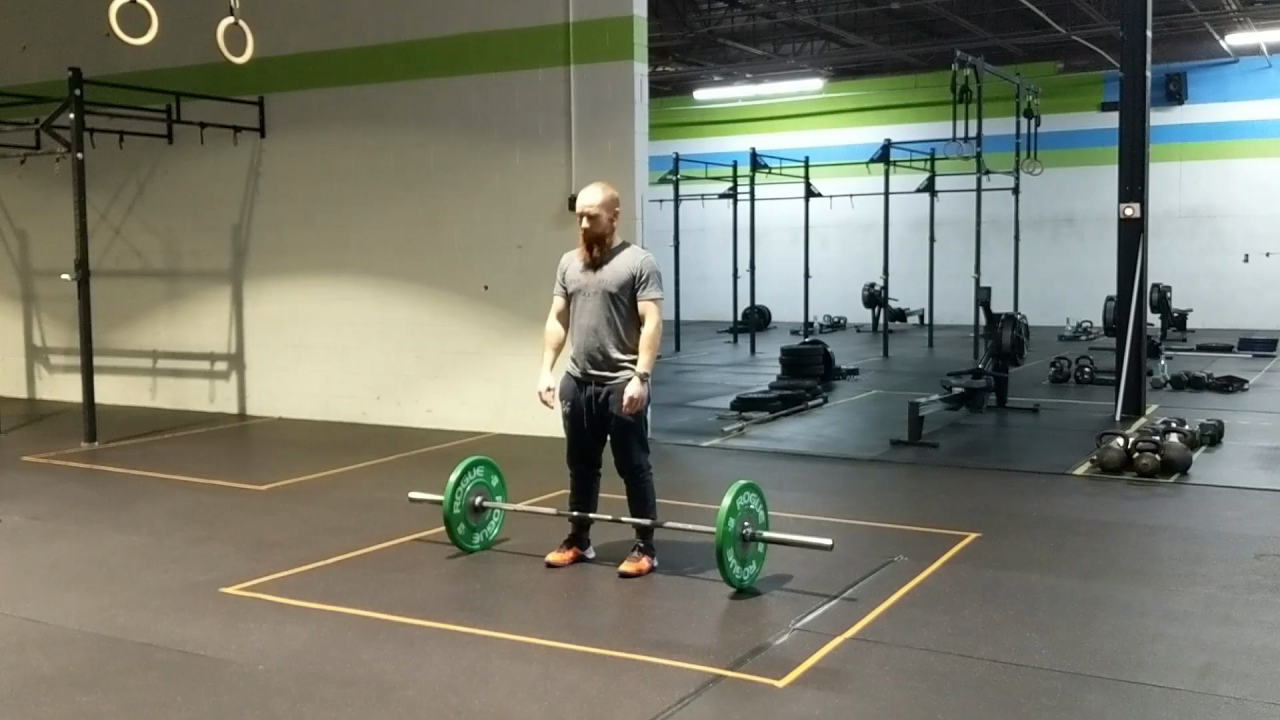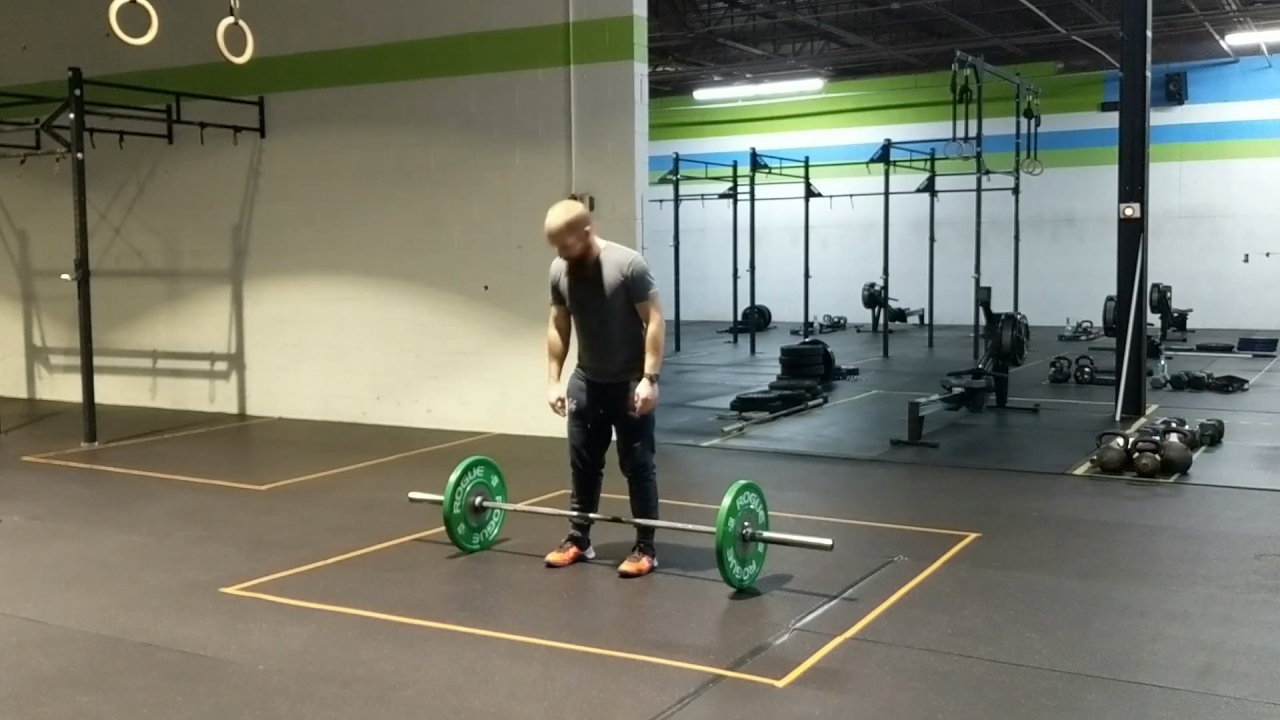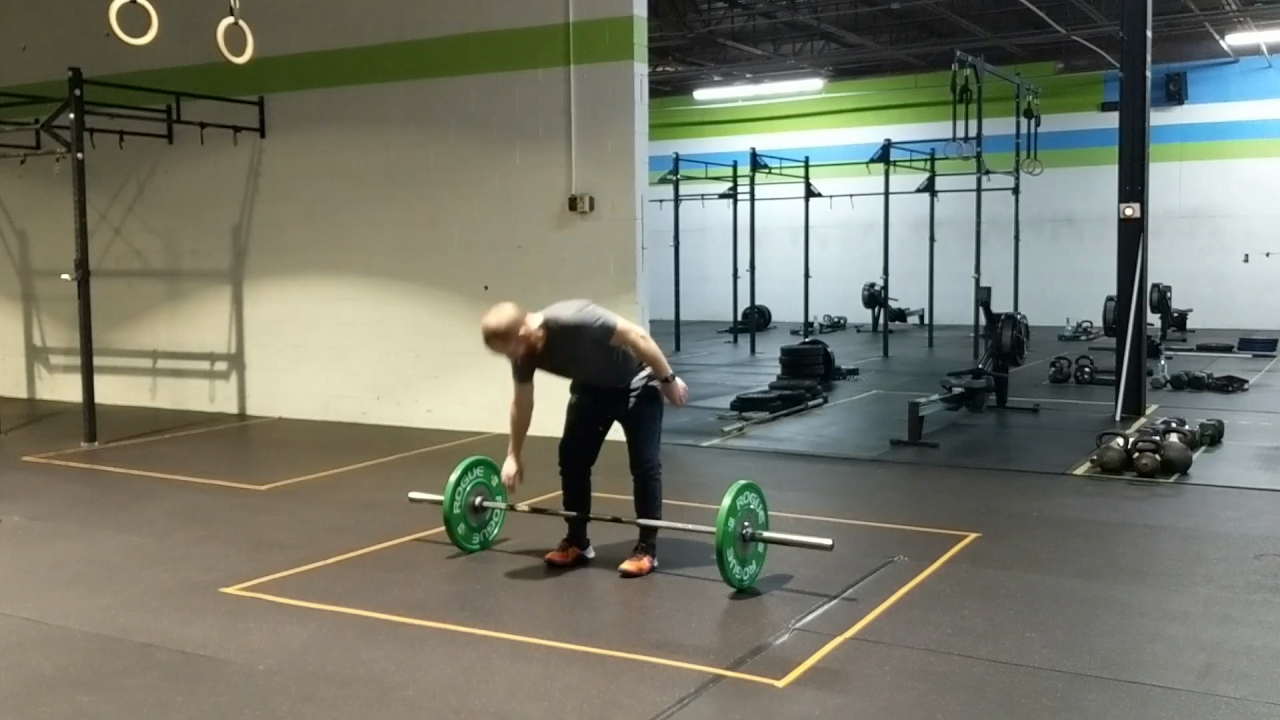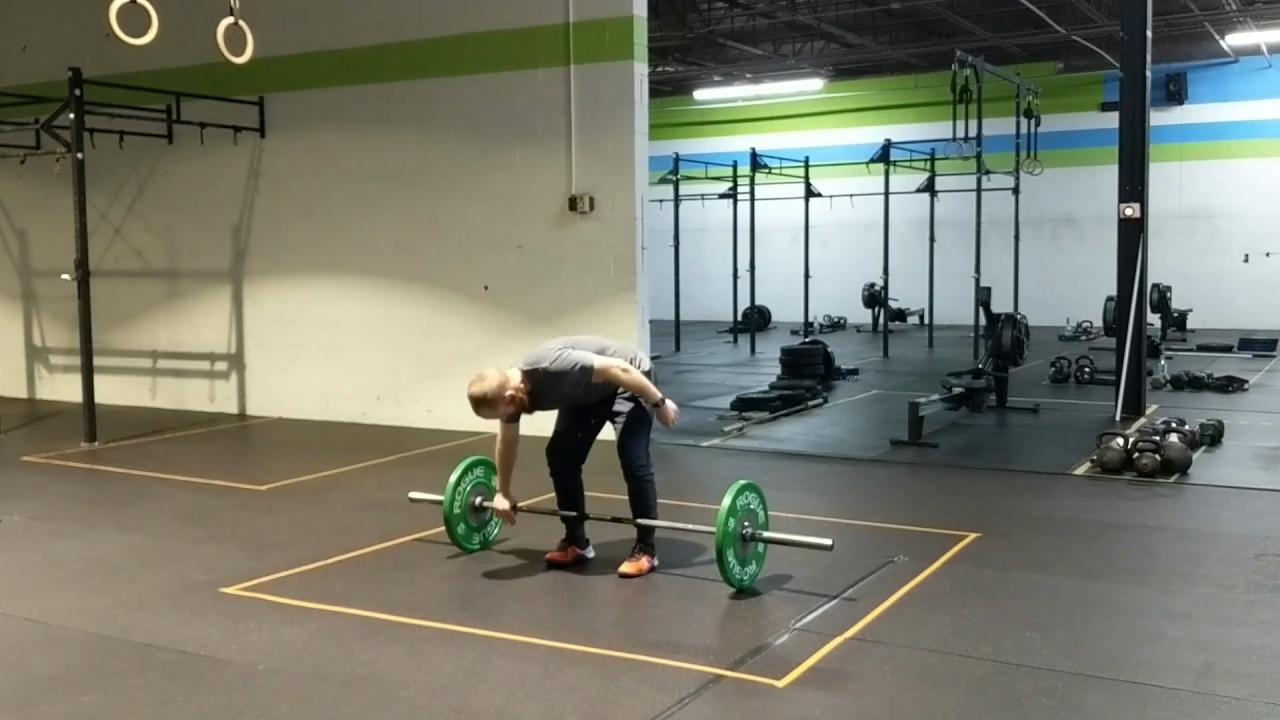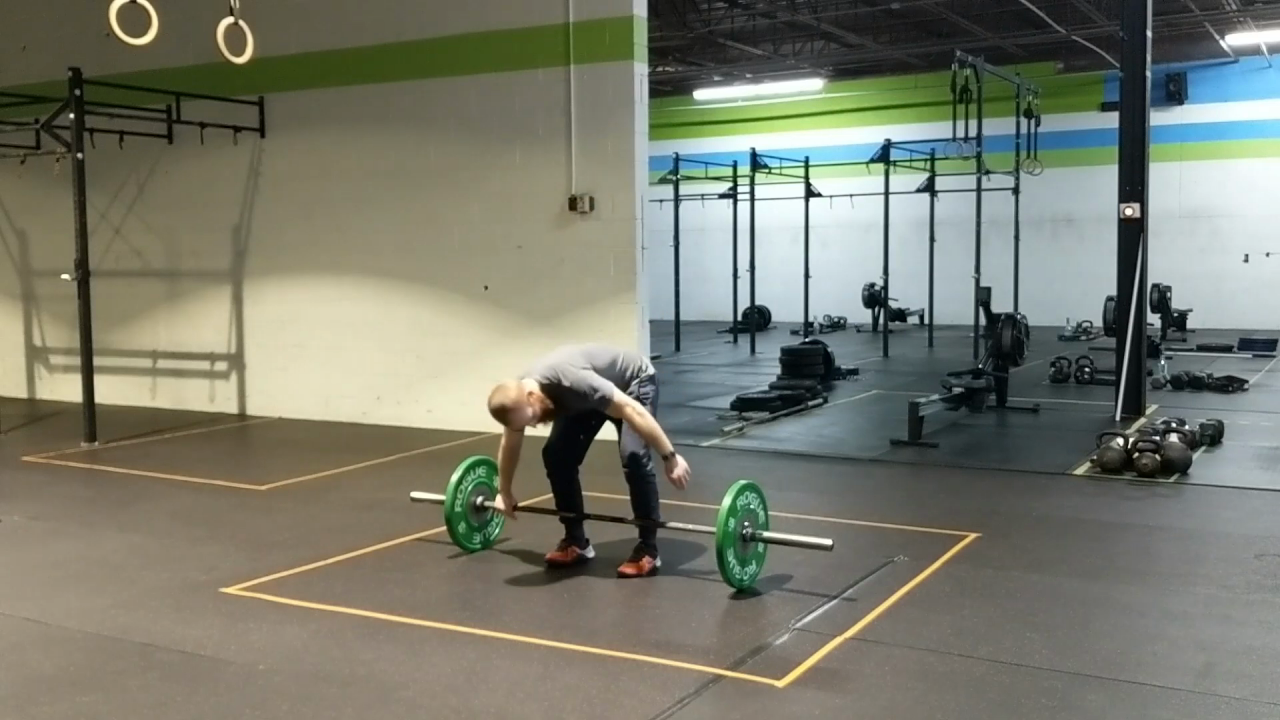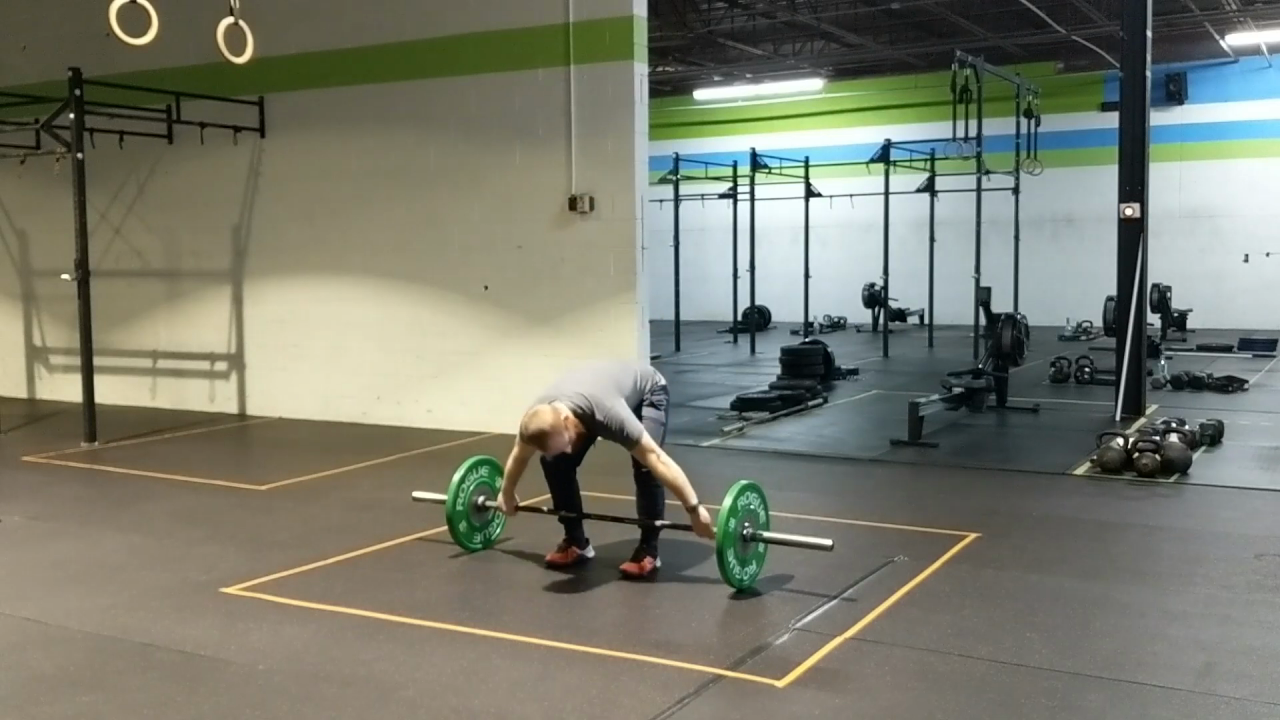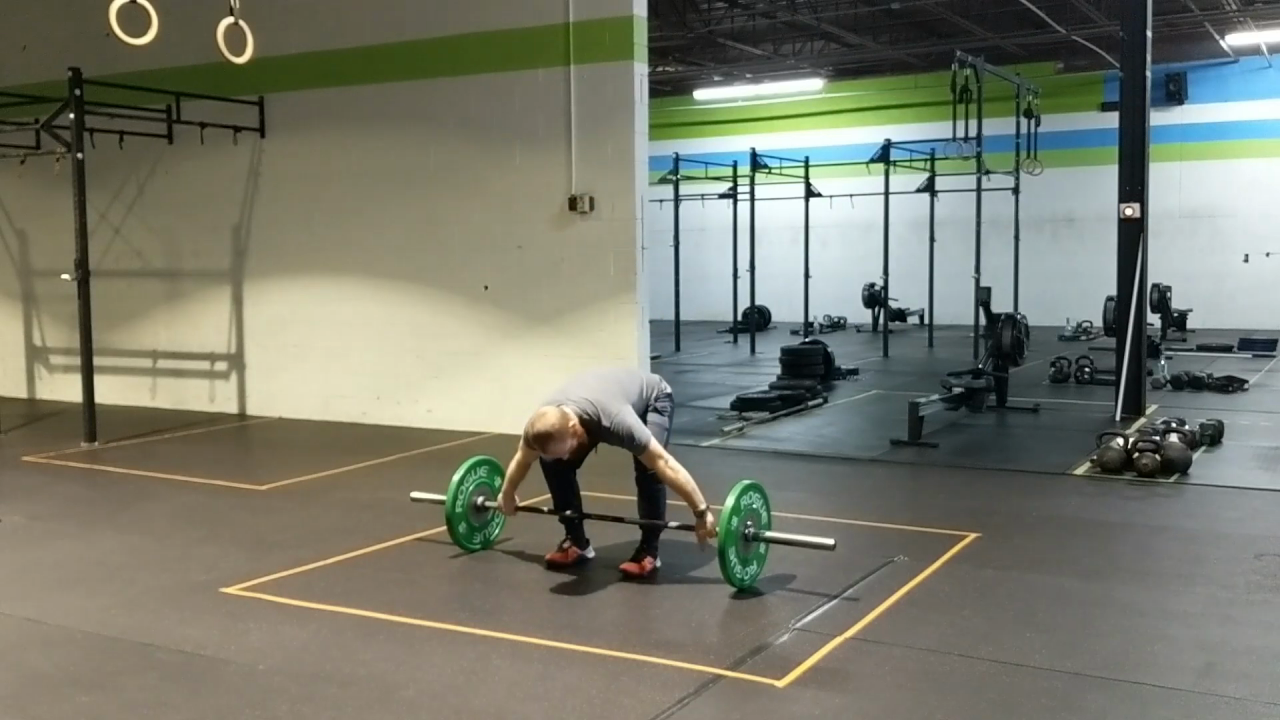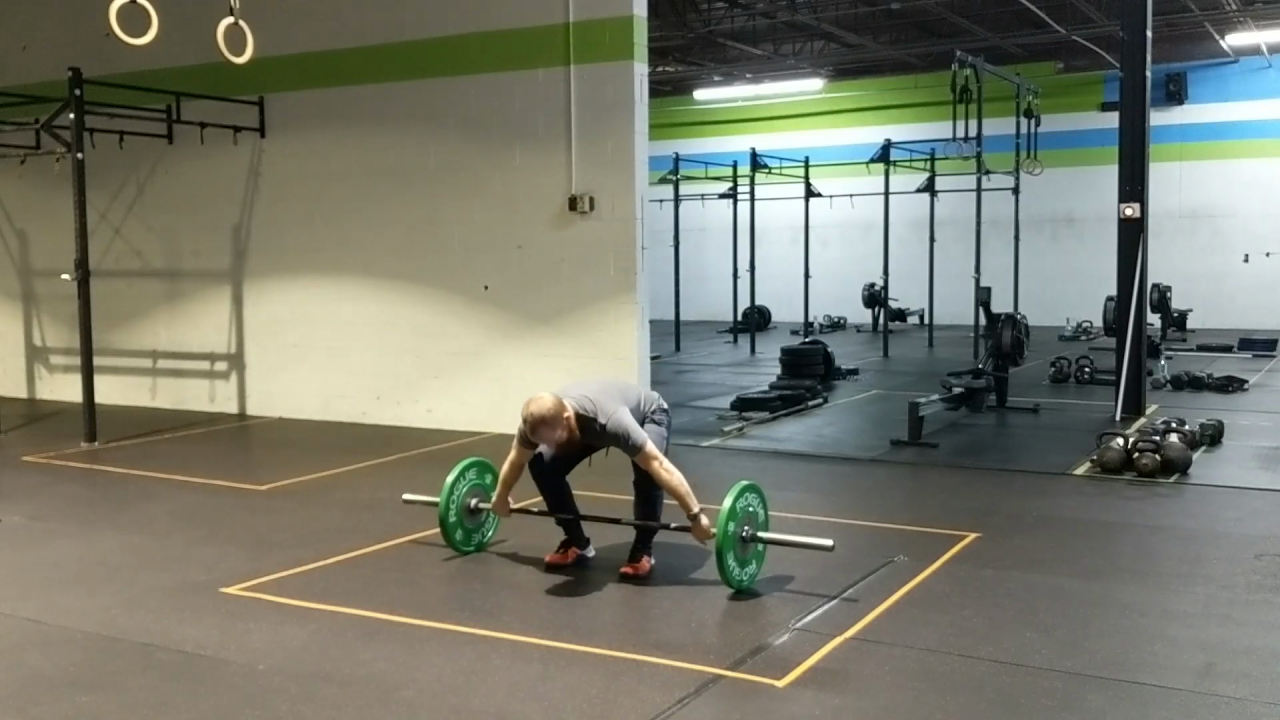
dt=0.4s
person 1, frame 1
left shoulder: (638, 262)
right shoulder: (568, 263)
left elbow: (652, 323)
right elbow: (558, 319)
left wrist: (641, 377)
right wrist: (546, 370)
left hip: (622, 385)
right hip: (577, 382)
left knee: (633, 467)
right knee: (581, 466)
left ankle: (645, 548)
right ankle: (579, 540)
person 1, frame 2
left shoulder: (628, 264)
right shoulder: (559, 271)
left elbow: (654, 321)
right elbow: (558, 327)
left wrist: (649, 379)
right wrist: (554, 381)
left hip: (629, 385)
right hip: (586, 383)
left knee: (637, 466)
right knee: (583, 465)
left ankle: (645, 548)
right ankle: (578, 540)
person 1, frame 3
left shoulder: (575, 320)
right shoulder: (524, 352)
left elbow: (637, 336)
right elbow: (521, 403)
left wrist: (668, 380)
right wrist: (513, 456)
left hip: (636, 381)
right hip: (592, 389)
left knee: (644, 462)
right knee: (572, 459)
left ankle: (646, 548)
right ankle: (577, 541)
person 1, frame 4
left shoulder: (553, 366)
right shoulder: (512, 390)
left elbow: (618, 369)
right elbow: (507, 441)
left wrist: (659, 404)
right wrist: (503, 492)
left hip: (627, 384)
right hip: (586, 394)
left knee: (634, 461)
right knee: (559, 456)
left ankle: (645, 549)
right ankle: (576, 542)
person 1, frame 5
left shoulder: (571, 381)
right shoulder: (518, 400)
left elbow: (633, 412)
right elbow: (509, 445)
left wrist: (670, 457)
right wrist: (504, 492)
left hip: (635, 380)
right hip: (590, 397)
left knee: (633, 461)
right knee: (555, 456)
left ankle: (648, 551)
right ankle: (576, 542)
person 1, frame 6
left shoulder: (606, 412)
right shoulder: (540, 419)
left elbow: (657, 461)
right elbow: (520, 456)
left wrist: (695, 509)
right wrist: (507, 494)
left hip: (647, 390)
right hip: (598, 389)
left knee: (646, 466)
right knee: (553, 461)
left ankle: (648, 550)
right ankle: (576, 542)
person 1, frame 7
left shoulder: (614, 420)
right shoulder: (544, 423)
left elbow: (665, 465)
right elbow: (522, 460)
left wrist: (702, 513)
right wrist: (507, 495)
left hip: (652, 397)
right hip: (602, 396)
left knee: (649, 469)
right knee: (551, 462)
left ankle: (649, 550)
right ankle: (576, 542)
person 1, frame 8
left shoulder: (611, 420)
right shoulder: (537, 421)
left elbow: (660, 467)
right elbow: (516, 461)
left wrist: (696, 515)
right wrist: (500, 498)
left hip: (648, 412)
left knee: (647, 472)
right knee: (541, 464)
left ankle: (643, 550)
right ankle: (576, 543)
